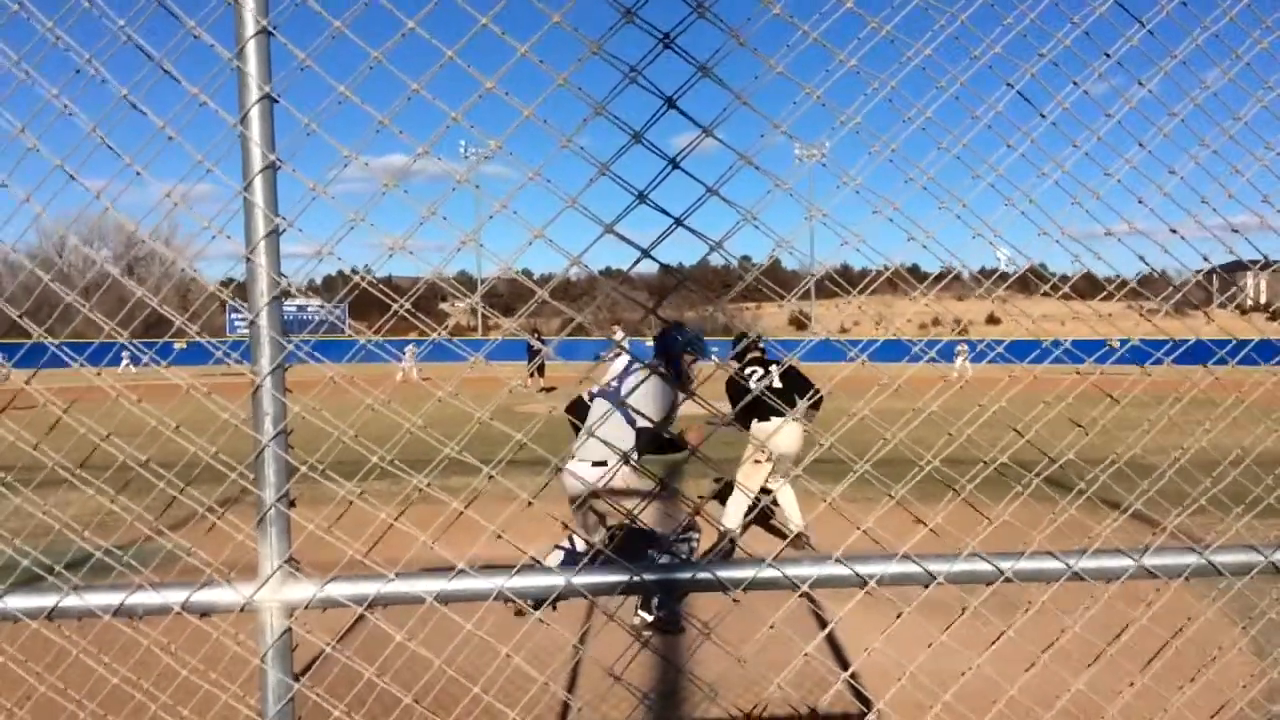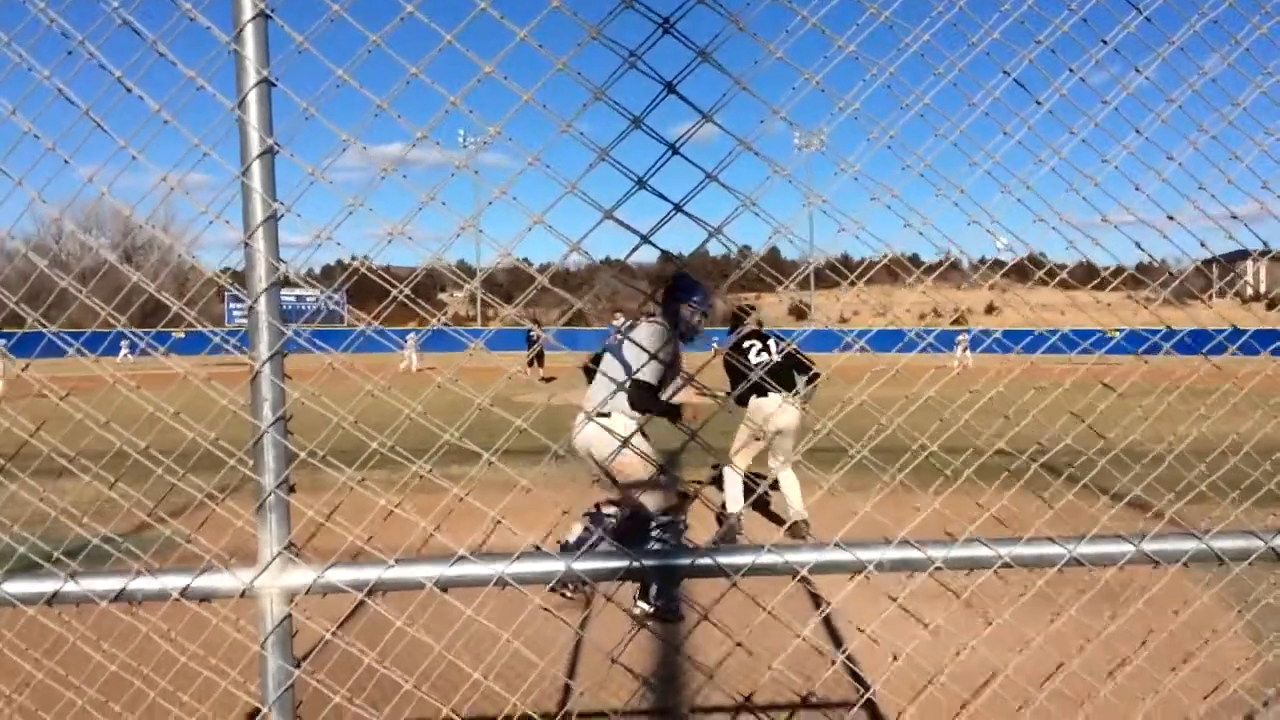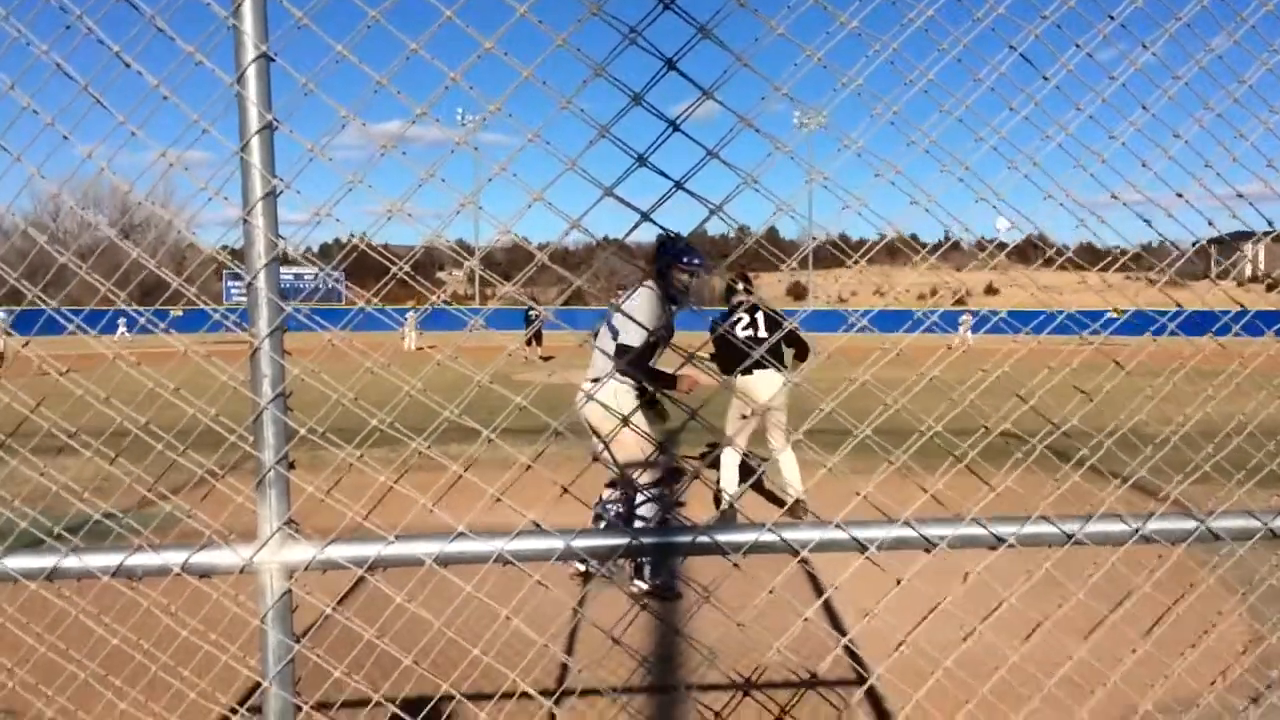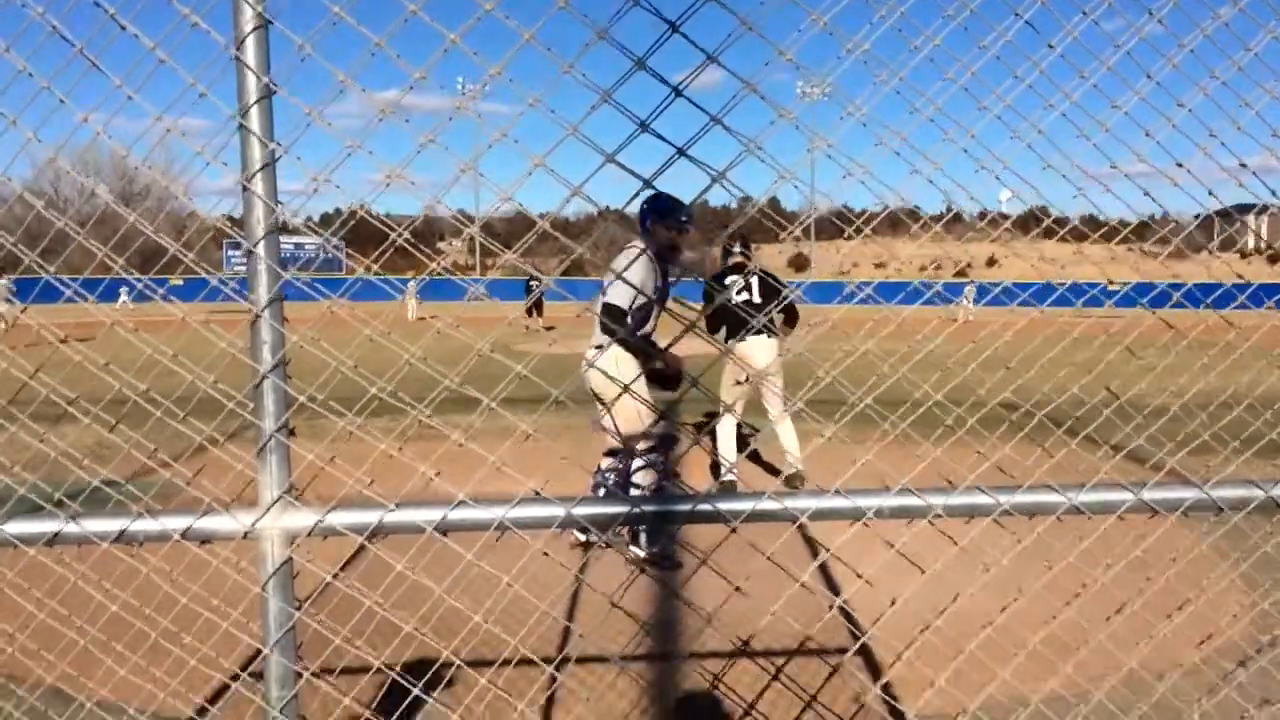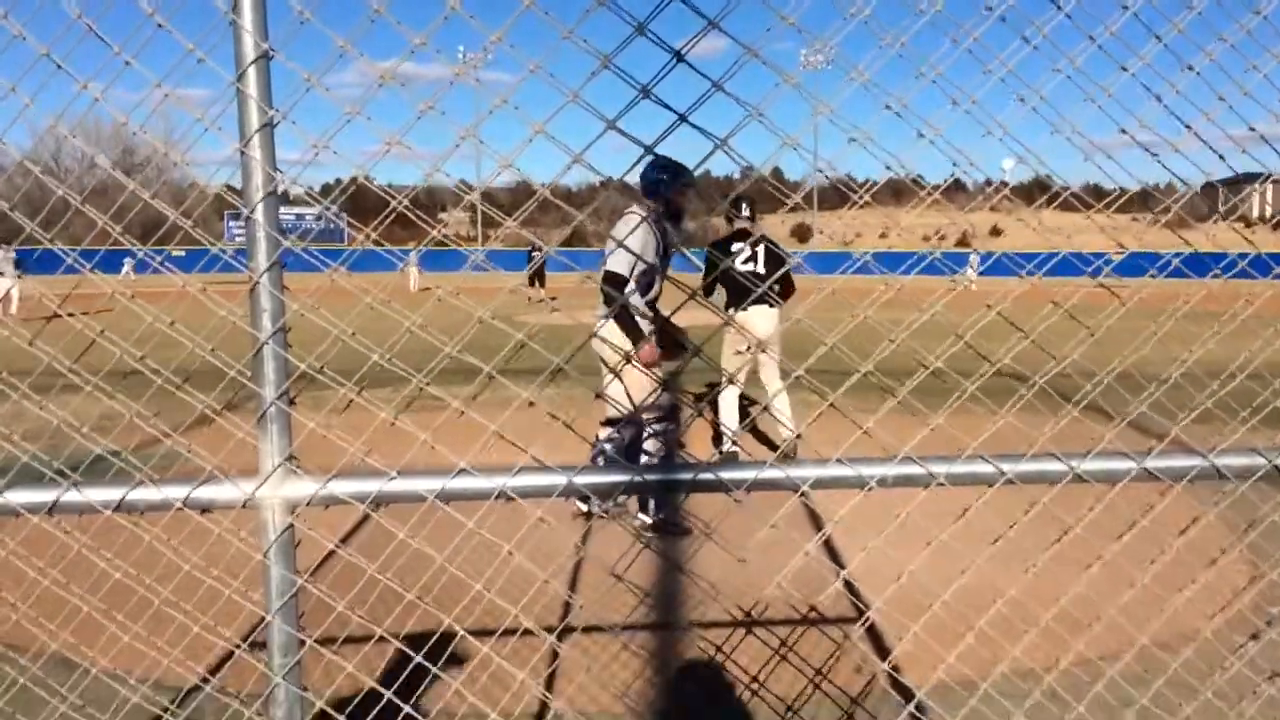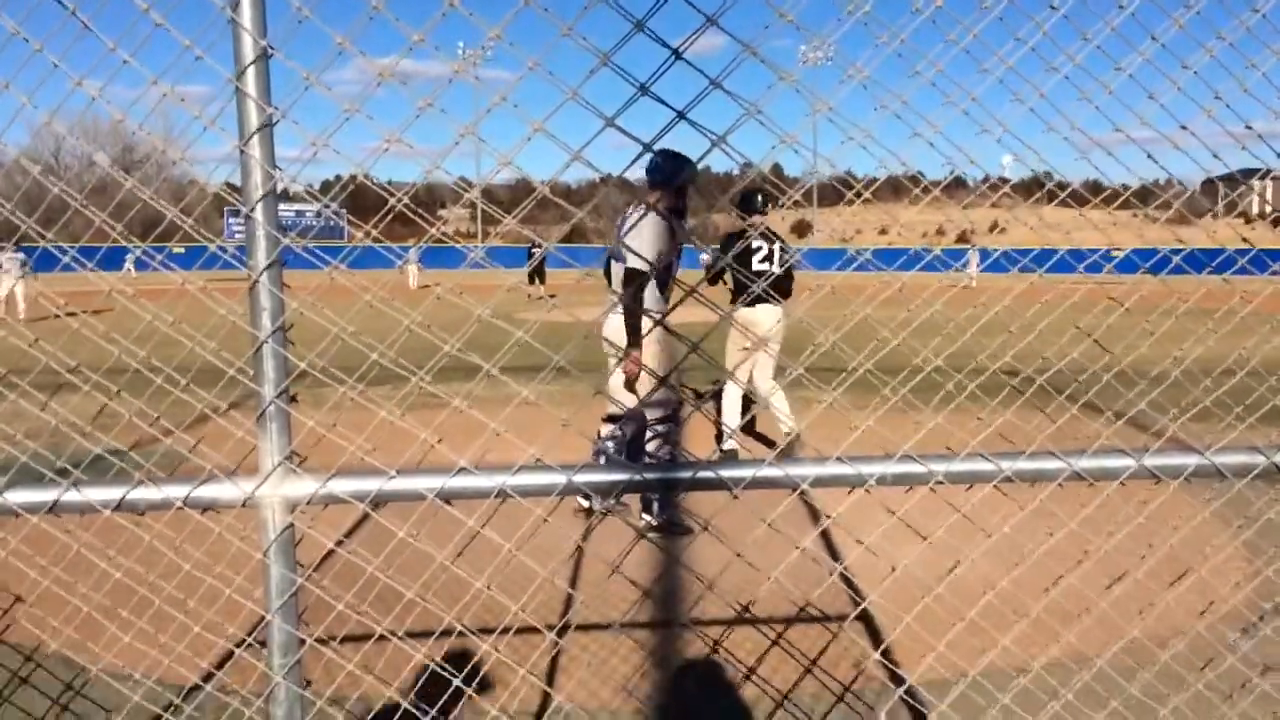
dt=0.2s
person 1, frame 1
left shoulder: (629, 372)
right shoulder: (659, 383)
right elbow: (646, 442)
right wrist: (685, 441)
left hip: (575, 472)
right hip: (604, 476)
left knee: (588, 534)
right knee: (682, 528)
right ankle: (656, 613)
person 1, frame 2
left shoulder: (641, 328)
right shoulder: (660, 335)
left elbow: (592, 366)
right elbow: (638, 396)
right wrist: (678, 413)
left hip: (589, 426)
right hip: (614, 431)
left knee: (622, 502)
right knee: (667, 510)
right ankle: (654, 600)
person 1, frame 3
left shoulder: (646, 296)
right shoulder: (648, 298)
right elbow: (626, 360)
left wrist: (647, 394)
right wrist: (673, 382)
left hip: (600, 395)
right hip: (613, 396)
left knee: (624, 480)
right knee: (655, 480)
left ankle: (591, 557)
right ankle: (649, 576)
person 1, frame 4
left shoulder: (653, 262)
right shoulder: (638, 260)
right elbow: (611, 321)
left wrist: (655, 357)
right wrist: (657, 356)
left hip: (613, 363)
right hip: (616, 364)
left knee: (622, 447)
right knee: (651, 446)
left ankle: (592, 526)
right ankle: (644, 542)
person 1, frame 5
left shoulder: (654, 226)
right shoulder: (637, 226)
right elbow: (611, 289)
left wrist: (661, 325)
right wrist: (640, 341)
left hip: (621, 333)
right hip: (625, 334)
left knee: (620, 416)
right knee: (660, 415)
left ankle: (594, 496)
right ankle: (653, 509)
person 1, frame 6
left shoulder: (636, 214)
right shoulder: (655, 222)
left elbow: (612, 271)
right elbow: (632, 286)
right wrist: (635, 348)
left hip: (626, 326)
right hip: (640, 330)
left knee: (623, 413)
right knee: (663, 416)
left ankle: (595, 493)
right ankle: (657, 509)
person 2, frame 1
left shoulder: (735, 379)
right shoulder: (784, 367)
left elbow: (742, 418)
right elbow: (815, 397)
left wrist: (738, 421)
right wrist: (802, 421)
left hip: (764, 432)
right hip: (793, 432)
left knee: (742, 492)
right knee: (779, 480)
left ankle: (728, 534)
right ankle: (798, 532)
person 2, frame 2
left shoulder: (733, 352)
right shoulder: (780, 342)
left elbow: (741, 396)
right elbow: (812, 374)
left wrist: (733, 396)
right wrist: (800, 401)
left hip: (762, 408)
right hip: (790, 409)
left knee: (734, 466)
right knee: (782, 465)
left ankle: (732, 518)
right ankle: (799, 520)
person 2, frame 3
left shoulder: (722, 323)
right shoulder: (772, 314)
left elbow: (726, 368)
right elbow: (801, 348)
left wrist: (717, 358)
right wrist: (785, 373)
left hip: (748, 384)
right hip: (777, 383)
left knee: (731, 447)
right knee: (781, 444)
left ankle: (728, 505)
right ankle: (797, 500)
person 2, frame 4
left shoulder: (715, 282)
right shoulder: (767, 278)
left elbow: (713, 328)
right elbow: (791, 315)
left wrist: (712, 314)
left hip: (740, 349)
right hip: (769, 347)
left knee: (728, 416)
right knee: (779, 412)
left ankle: (729, 476)
right ankle: (795, 470)
person 2, frame 5
left shoulder: (719, 247)
right shoulder: (771, 246)
left elbow: (707, 290)
right elbow: (788, 288)
left wrist: (721, 276)
left hip: (741, 318)
right hip: (770, 317)
left knee: (730, 385)
right knee: (773, 381)
left ankle: (730, 447)
right ankle: (789, 437)
person 2, frame 6
left shoulder: (733, 240)
right shoulder: (780, 243)
left elbow: (712, 278)
right elbow: (787, 289)
left wrist: (709, 263)
left hip: (746, 314)
right hip: (774, 315)
left knee: (735, 383)
right knee: (764, 379)
left ankle: (729, 445)
right ankle: (789, 429)
